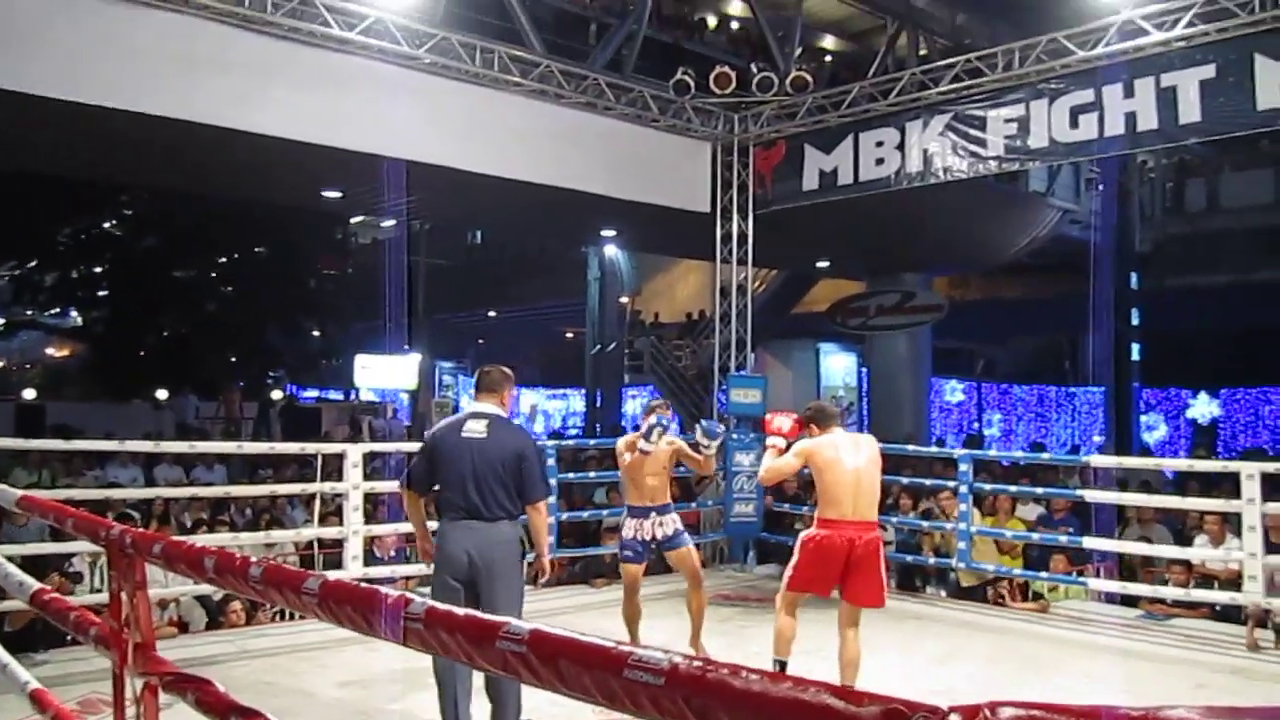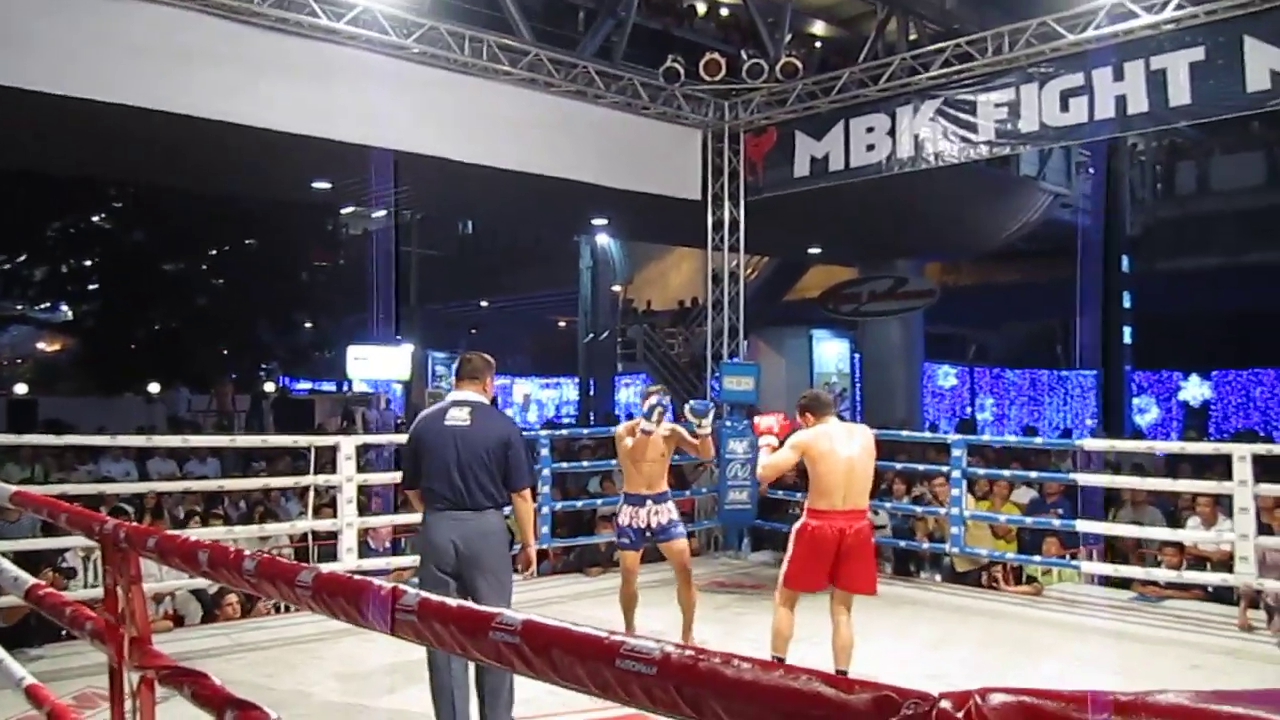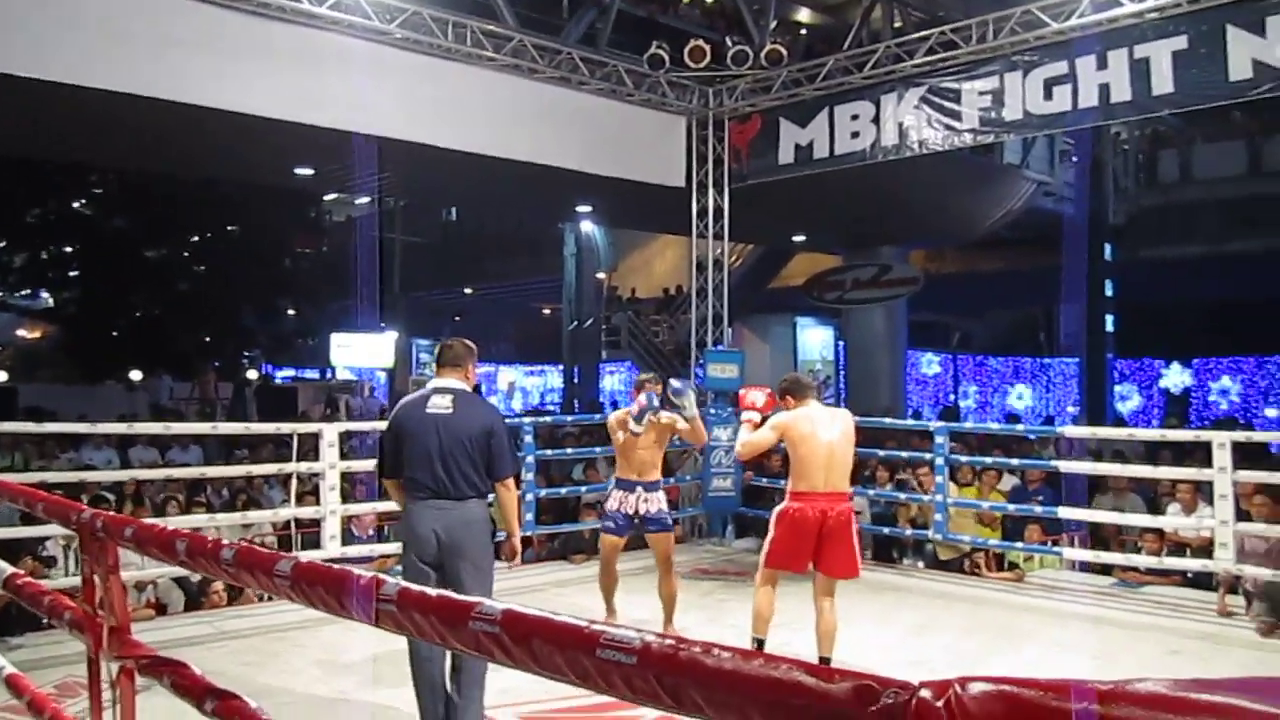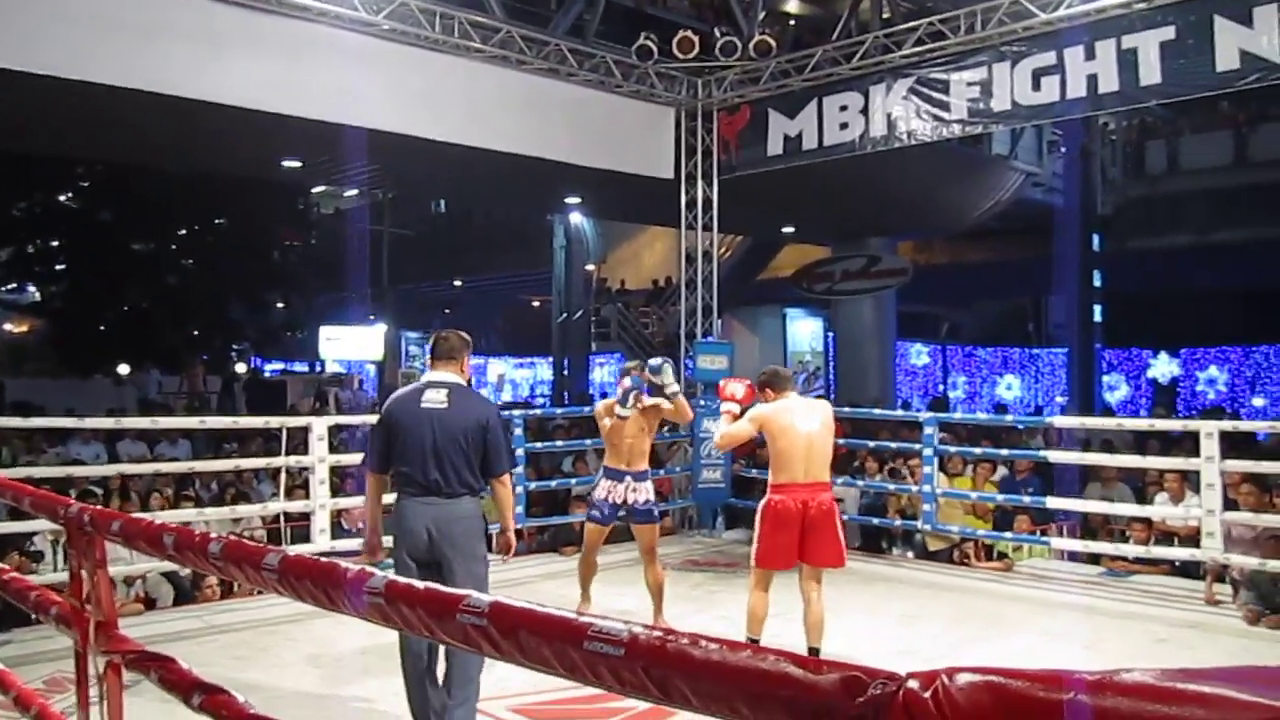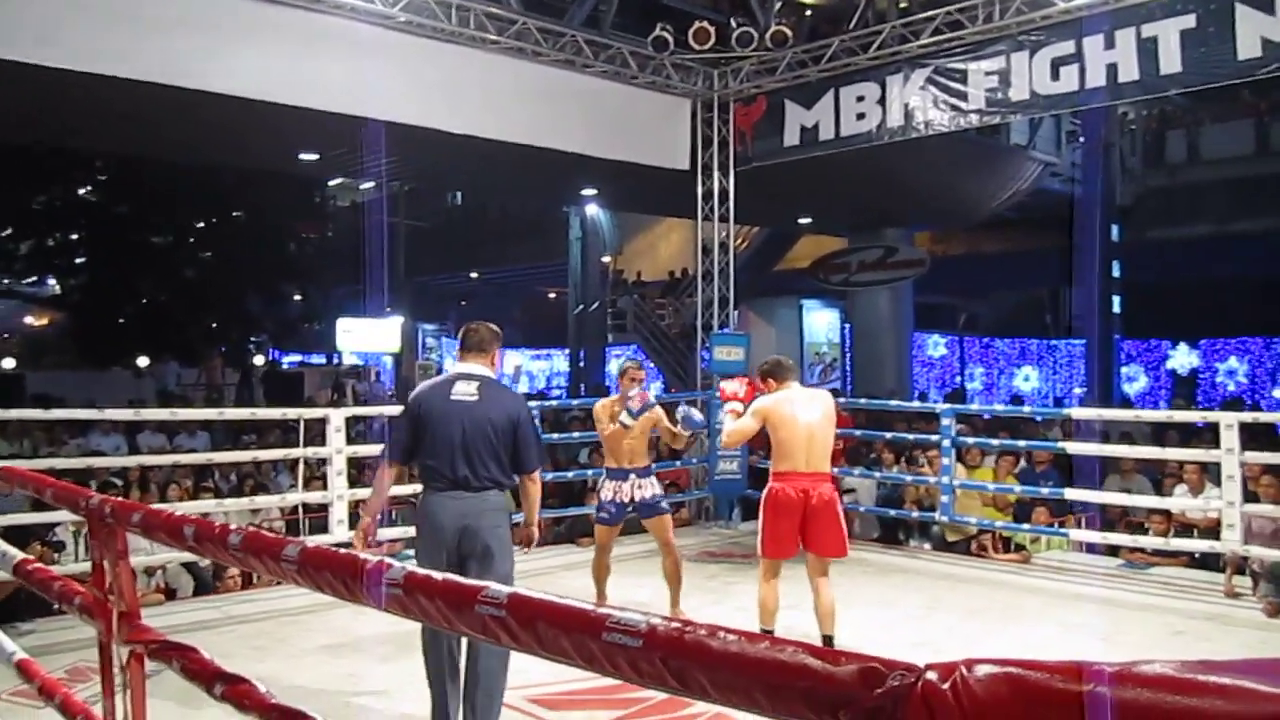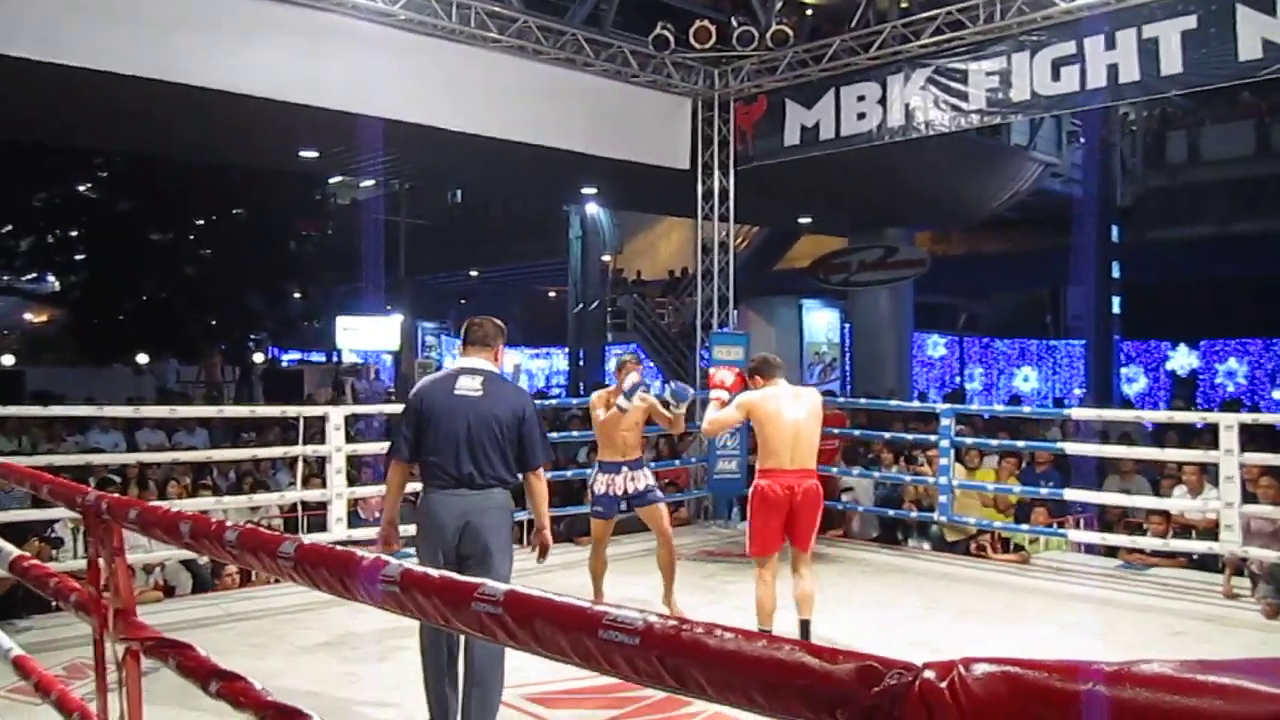
dt=0.2s
person 1, frame 1
left shoulder: (440, 433)
right shoulder: (518, 438)
left elbow: (411, 492)
right elbow: (536, 506)
left wrist: (423, 536)
right wrist: (542, 552)
left hip: (452, 539)
right hip: (499, 540)
person 1, frame 2
left shoulder: (424, 422)
right shoulder: (503, 426)
left elbow: (412, 490)
right elbow: (520, 494)
right wrist: (528, 543)
left hip: (437, 530)
right hip: (486, 529)
person 1, frame 3
left shoulder: (404, 410)
right shoulder: (485, 413)
left elbow: (390, 479)
right elbow: (504, 483)
right wrist: (513, 533)
left hip: (419, 520)
right hip: (468, 520)
person 1, frame 4
left shoulder: (396, 404)
right shoulder: (481, 408)
left elbow: (376, 475)
right elbow: (500, 479)
left wrist: (372, 529)
right wrist: (507, 528)
left hip: (410, 515)
right hip: (461, 517)
person 1, frame 5
left shoulder: (424, 396)
right shoulder: (511, 402)
left elbow: (392, 465)
right elbow: (530, 475)
left wrist: (369, 516)
right wrist: (531, 521)
left hip: (437, 510)
right hip: (488, 512)
person 1, frame 6
left shoulder: (425, 391)
right shoulder: (515, 398)
left elbow: (401, 463)
right elbow: (534, 473)
left wrist: (389, 519)
right wrist: (542, 525)
left hip: (438, 508)
right hip: (490, 510)
left knee: (437, 621)
person 2, frame 1
left shoulder: (812, 447)
right shoulder: (870, 443)
left elbow: (766, 476)
left wrist: (774, 443)
left hip: (828, 535)
right hip: (867, 537)
left knee: (786, 602)
right knee: (850, 625)
left ankle: (778, 677)
person 2, frame 2
left shoulder: (805, 438)
right shoulder: (865, 433)
left elbow: (764, 474)
left wrist: (767, 441)
left hip: (819, 525)
right hip: (857, 526)
left knee: (785, 600)
right knee: (842, 611)
right ankle: (841, 679)
person 2, frame 3
left shoulder: (786, 420)
right shoulder: (845, 417)
left elbow: (742, 451)
left wrist: (749, 418)
left hip: (801, 507)
right hip: (839, 508)
left knee: (766, 580)
right knee: (825, 597)
left ankle: (757, 653)
right ankle: (824, 667)
person 2, frame 4
left shoulder: (765, 413)
right shoulder: (824, 408)
left elbow: (721, 442)
left wrist: (729, 408)
left hip: (783, 500)
right hip: (821, 499)
left knee: (760, 582)
right knee: (812, 587)
right ankle: (814, 658)
person 2, frame 5
left shoulder: (767, 404)
right shoulder: (826, 398)
left elbow: (728, 440)
left wrist: (732, 407)
left hip: (784, 489)
right hip: (821, 489)
left knee: (769, 574)
right knee: (820, 576)
right ankle: (829, 647)
person 2, frame 6
left shoulder: (753, 399)
right shoulder: (814, 396)
left elbow: (709, 427)
left wrist: (718, 395)
left hip: (771, 486)
right hip: (807, 485)
left knee: (765, 571)
right knee: (801, 566)
right ankle: (805, 636)
person 3, frame 1
left shoulder: (674, 444)
right shoulder: (626, 443)
left elbow: (706, 470)
right elbow: (630, 471)
left wrist: (709, 447)
right wrist: (647, 442)
left hip: (666, 517)
right hip: (636, 520)
left knee: (696, 576)
right knee: (630, 590)
left ankle: (696, 640)
right ankle: (634, 642)
person 3, frame 2
left shoulder: (672, 431)
right shoulder: (625, 430)
left elbow: (706, 454)
right elbow: (633, 455)
left wrist: (703, 426)
right wrist: (647, 424)
left hip: (663, 506)
right hip: (632, 507)
left knee: (684, 570)
right knee: (629, 576)
left ankle: (687, 634)
right ankle: (629, 631)
person 3, frame 3
left shoulder: (669, 419)
right shoulder: (618, 418)
left elbow: (701, 440)
right elbow: (624, 450)
left wrist: (689, 408)
right wrist: (637, 421)
left hip: (653, 494)
right hip: (622, 493)
left knee: (666, 563)
right knee: (607, 559)
left ankle: (668, 624)
right ankle: (610, 612)
person 3, frame 4
left shoulder: (655, 405)
right shoulder: (605, 407)
left elbow: (687, 417)
right elbow: (611, 438)
left wrist: (670, 385)
right wrist: (624, 406)
left hip: (640, 484)
right hip: (610, 481)
left knee: (650, 554)
right knee: (589, 549)
left ankle: (658, 616)
right ankle: (585, 598)
person 3, frame 5
left shoulder: (653, 409)
right shoulder: (603, 407)
left elbow: (676, 443)
right elbow: (608, 440)
left wrist: (684, 429)
right wrist: (628, 416)
left hip: (645, 480)
right hip: (614, 482)
left knee: (669, 545)
right knee: (602, 549)
left ankle: (675, 607)
right ankle: (601, 599)
person 3, frame 6
left shoulder: (646, 400)
right shoulder: (600, 398)
left elbow: (675, 428)
right elbow: (605, 428)
left wrist: (678, 407)
right wrist: (625, 399)
left hip: (638, 472)
right hip: (607, 475)
left knee: (665, 534)
right knee: (599, 543)
left ankle: (669, 597)
right ankle: (598, 597)
